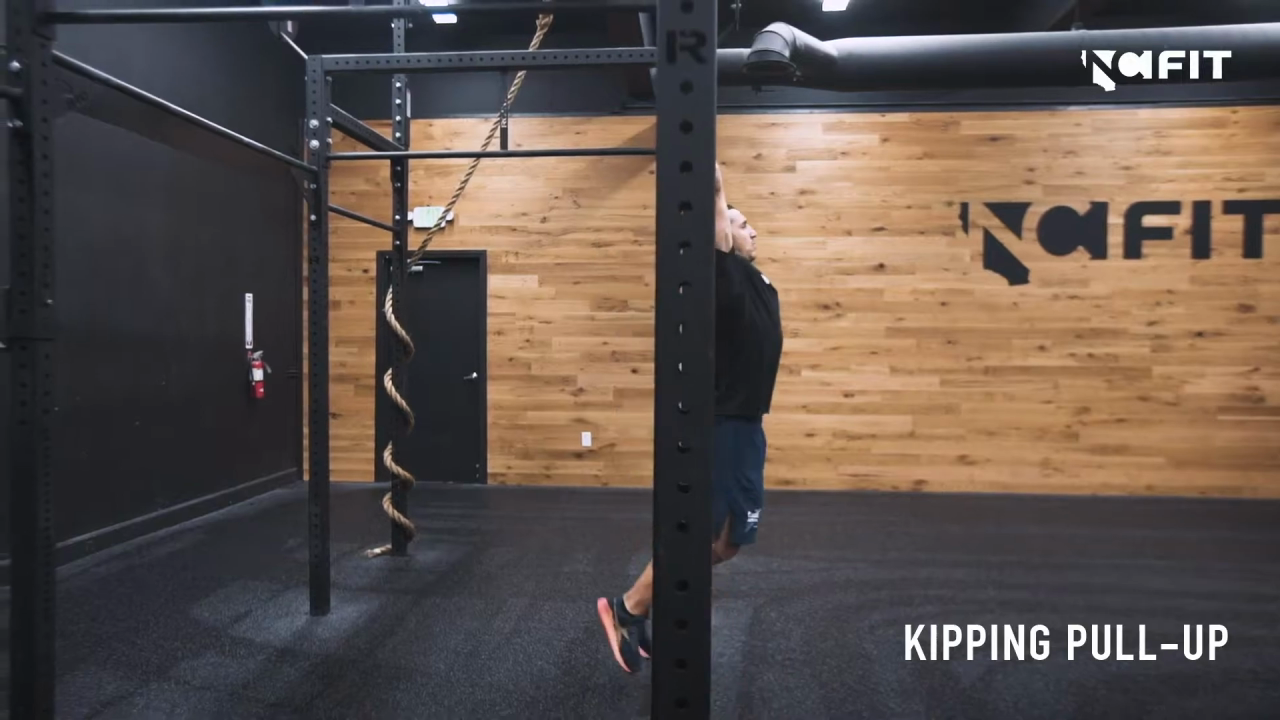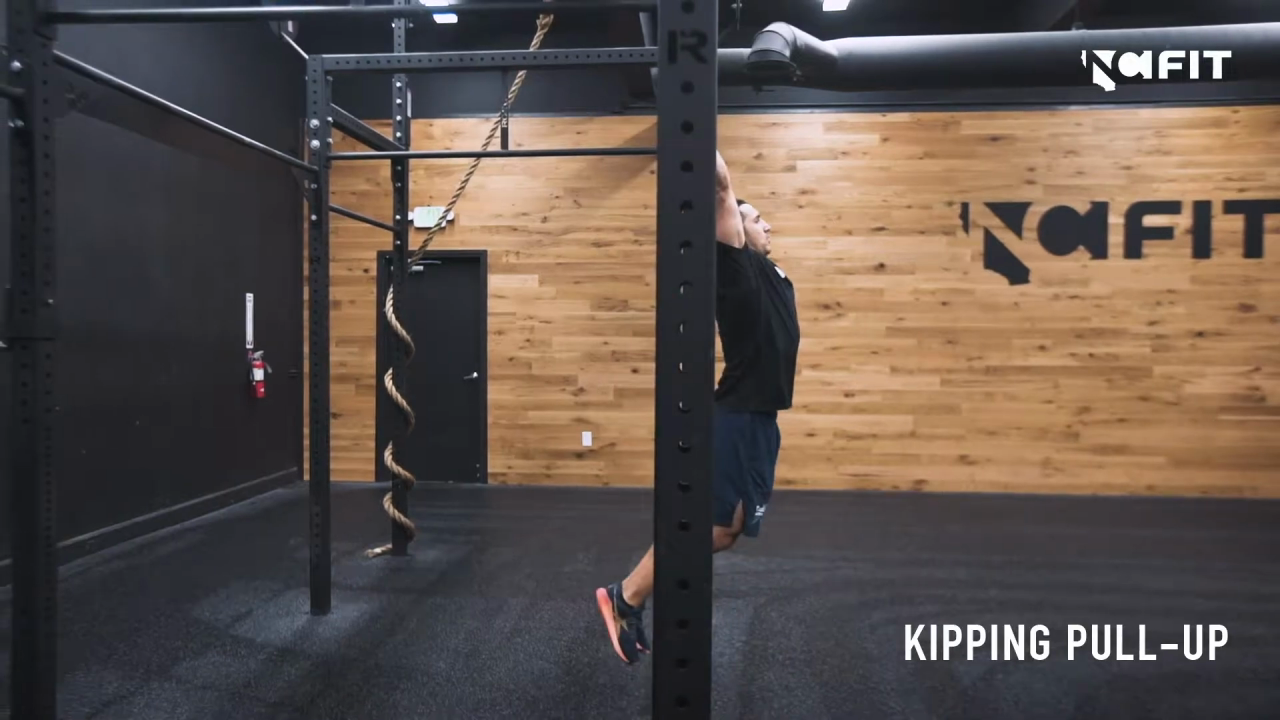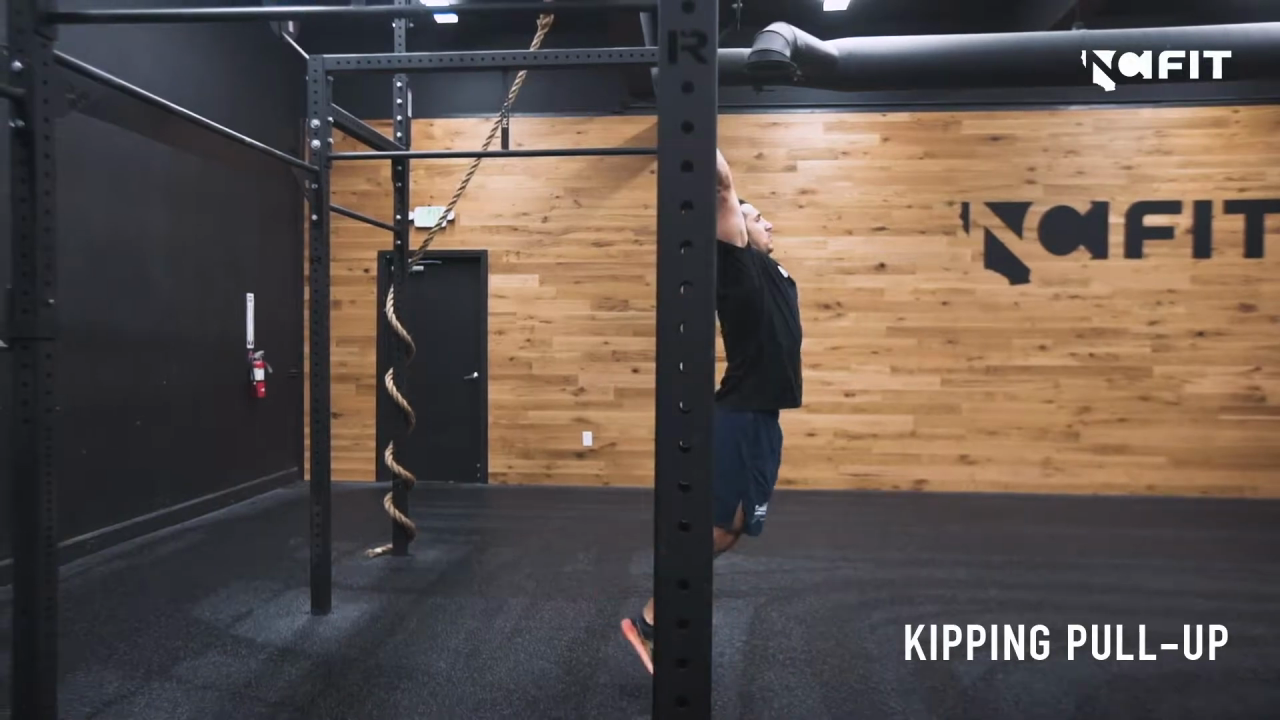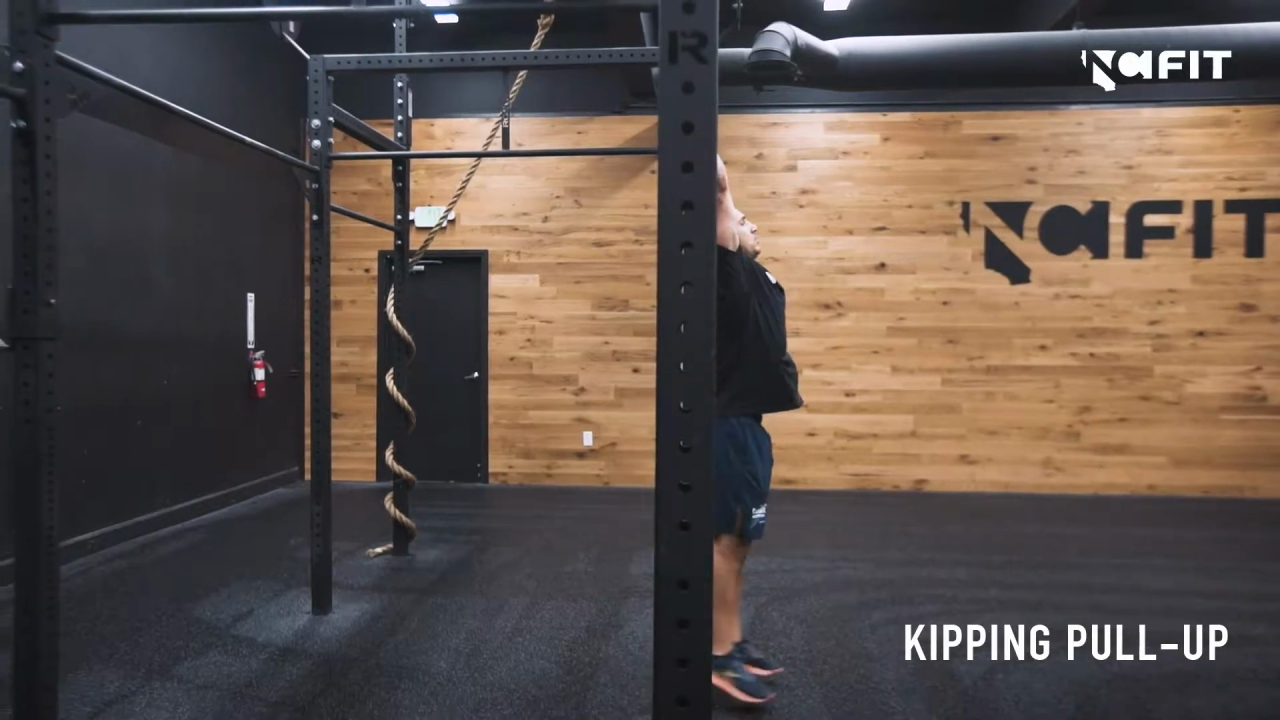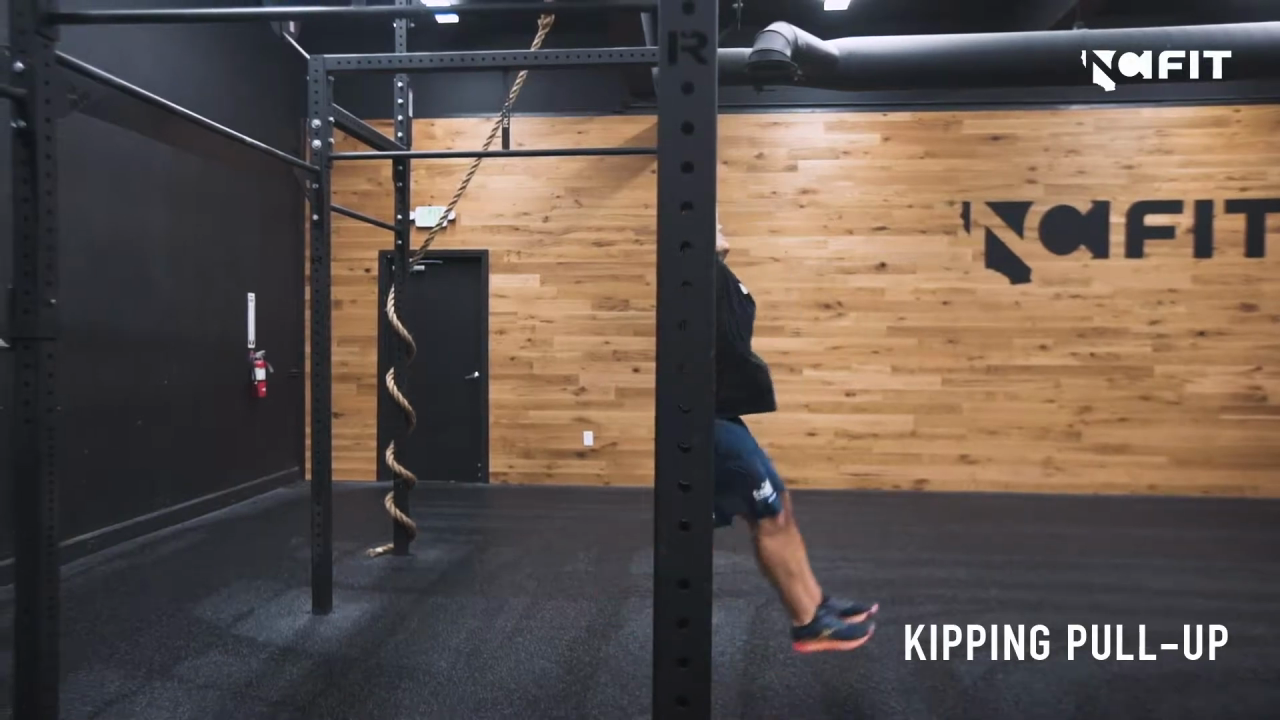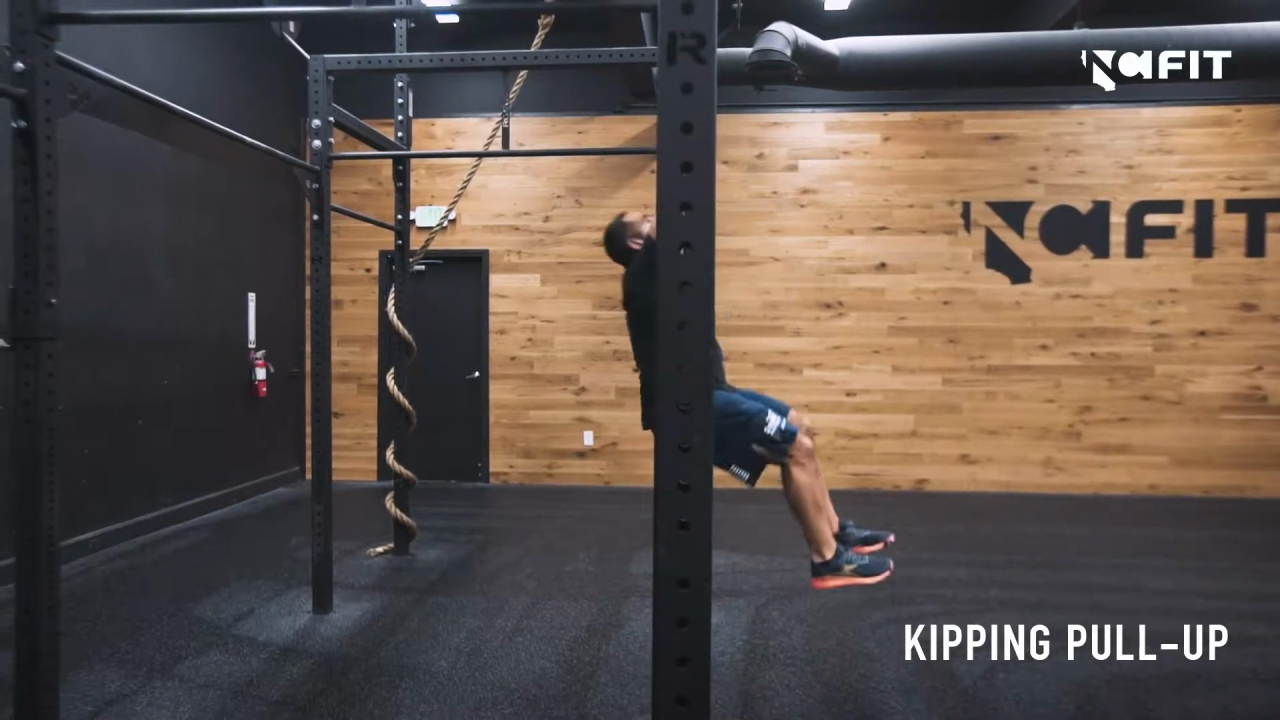
dt=0.1s
person 1, frame 1
left shoulder: (746, 277)
right shoulder: (725, 272)
left elbow: (713, 198)
right elbow: (711, 197)
left hip: (740, 421)
right hip: (726, 422)
left knee: (728, 538)
right knee: (714, 535)
left ankle: (635, 611)
right ankle: (625, 609)
person 1, frame 2
left shoulder: (762, 271)
right shoulder: (736, 268)
left elbow: (722, 191)
right elbow: (721, 192)
left hip: (756, 413)
right hip: (741, 414)
left knee: (726, 527)
right knee: (715, 524)
left ankle: (632, 597)
right ankle: (626, 598)
person 1, frame 3
left shoulder: (766, 272)
right shoulder: (741, 266)
left elbow: (723, 190)
right elbow: (724, 190)
left hip: (759, 413)
right hip: (738, 416)
left knee: (733, 528)
right knee: (721, 527)
left ankle: (662, 616)
right ankle: (651, 622)
person 1, frame 4
left shoulder: (749, 277)
right shoulder: (729, 271)
left elbow: (722, 200)
right elbow: (719, 196)
left hip: (741, 417)
right hip: (728, 419)
left knee: (739, 534)
right knee: (732, 536)
left ankle: (731, 642)
right ankle: (721, 654)
person 1, frame 5
left shoulder: (717, 282)
left hip: (715, 418)
right hip: (706, 422)
left knee: (777, 509)
right knee: (772, 514)
left ankle: (814, 603)
right ankle: (808, 623)
person 1, frame 6
left shoulder: (658, 272)
right shoulder: (647, 268)
left hip: (706, 395)
left knee: (800, 432)
right knee: (798, 447)
left ankle: (837, 534)
right ankle: (829, 559)
